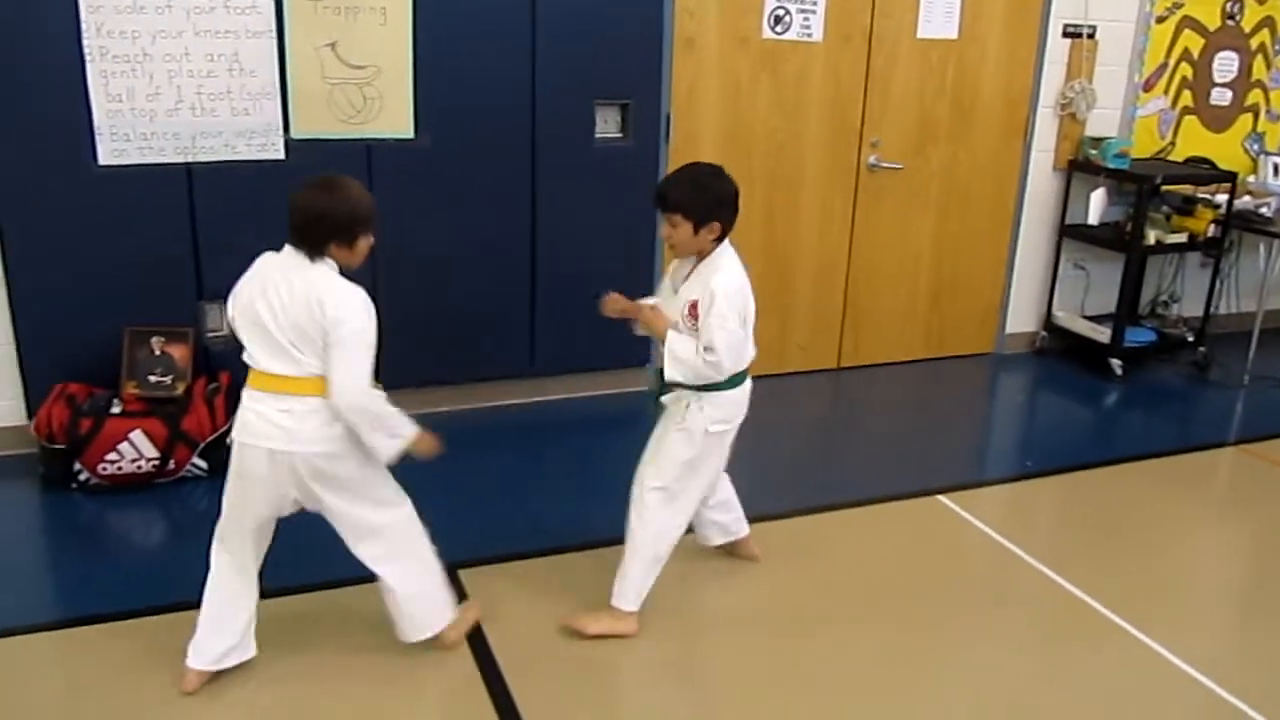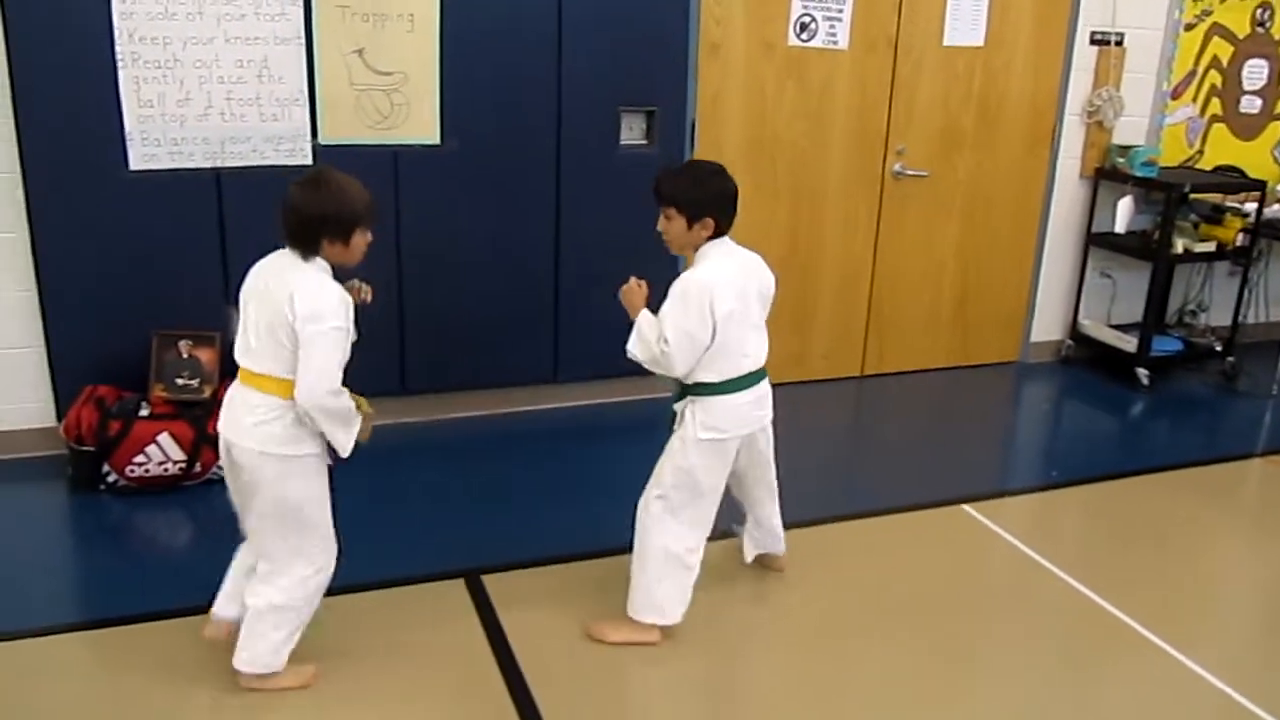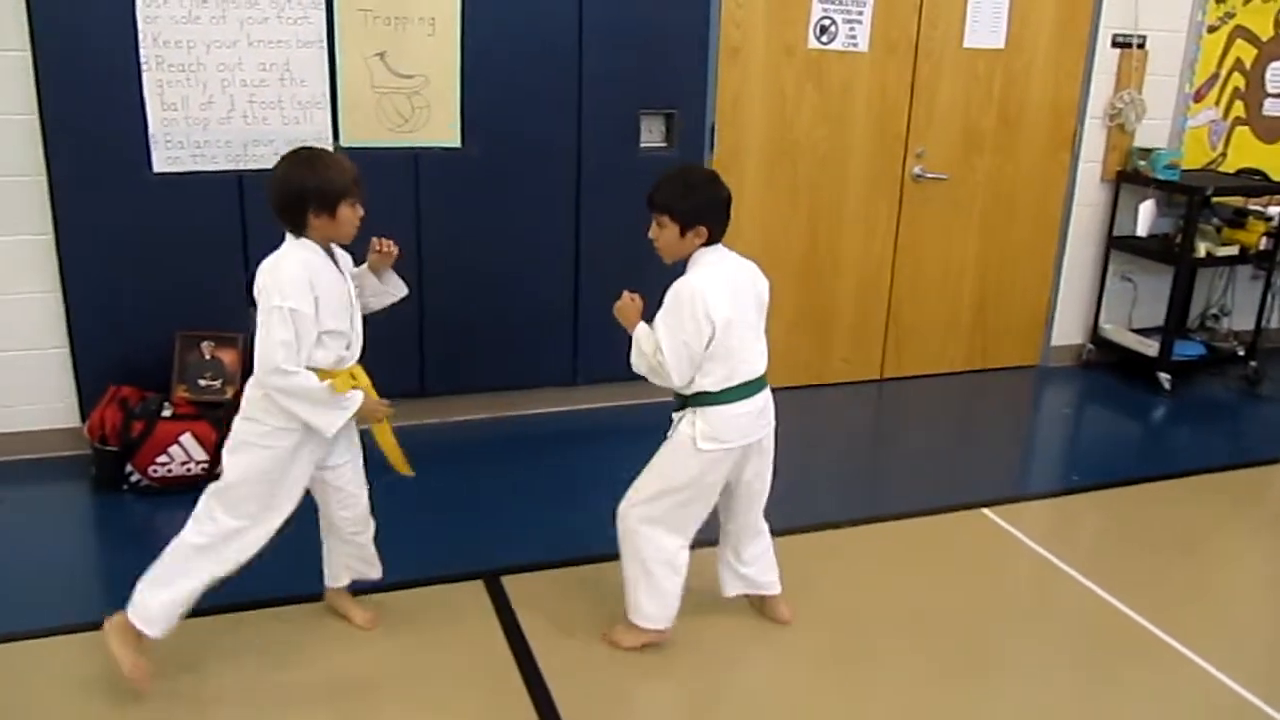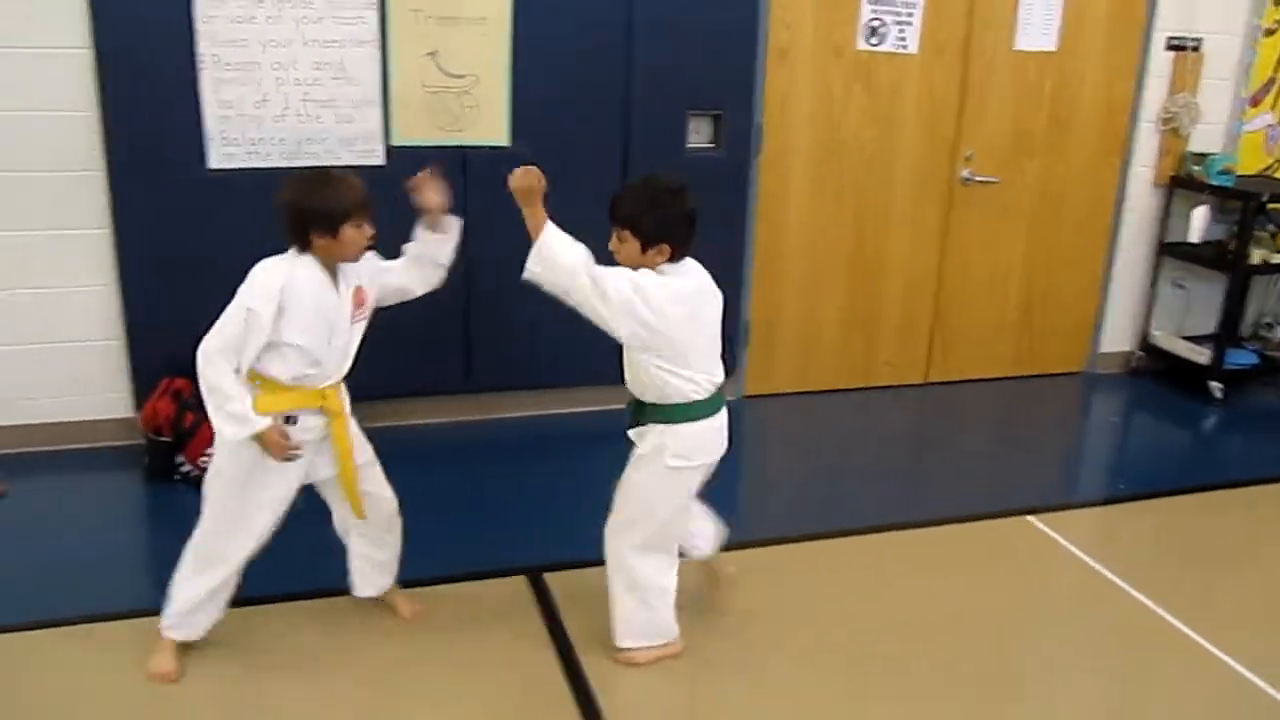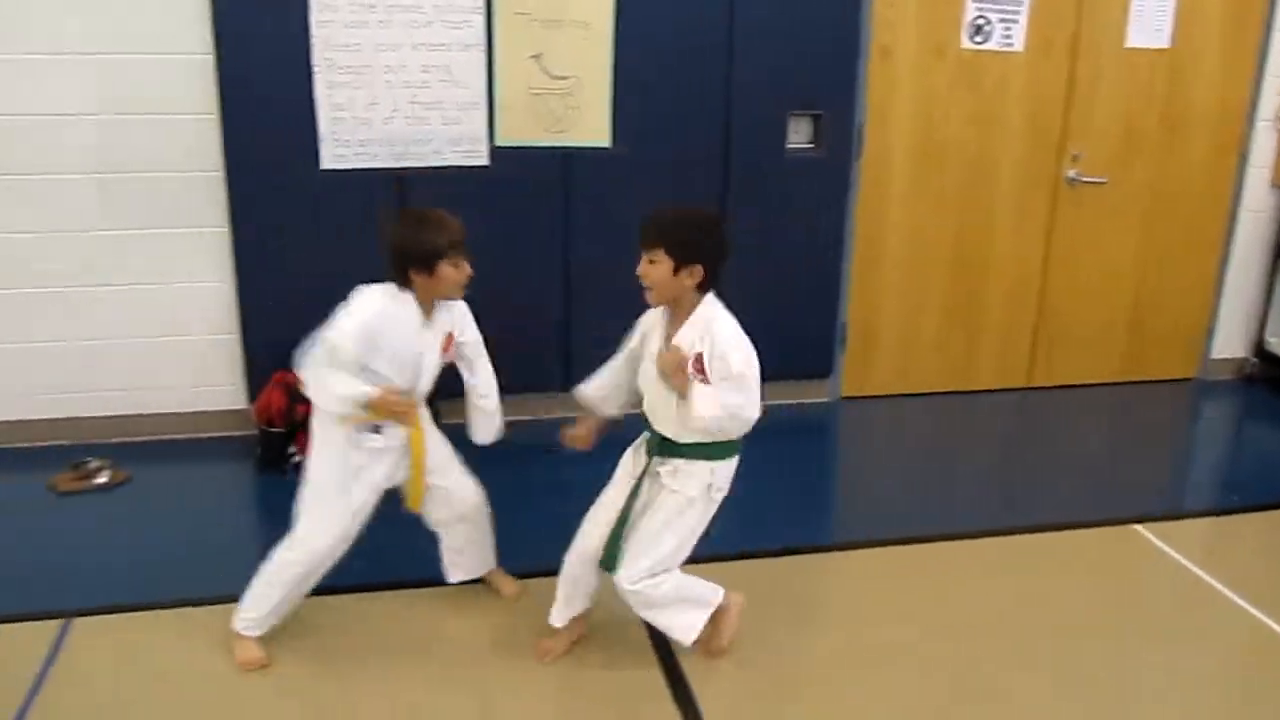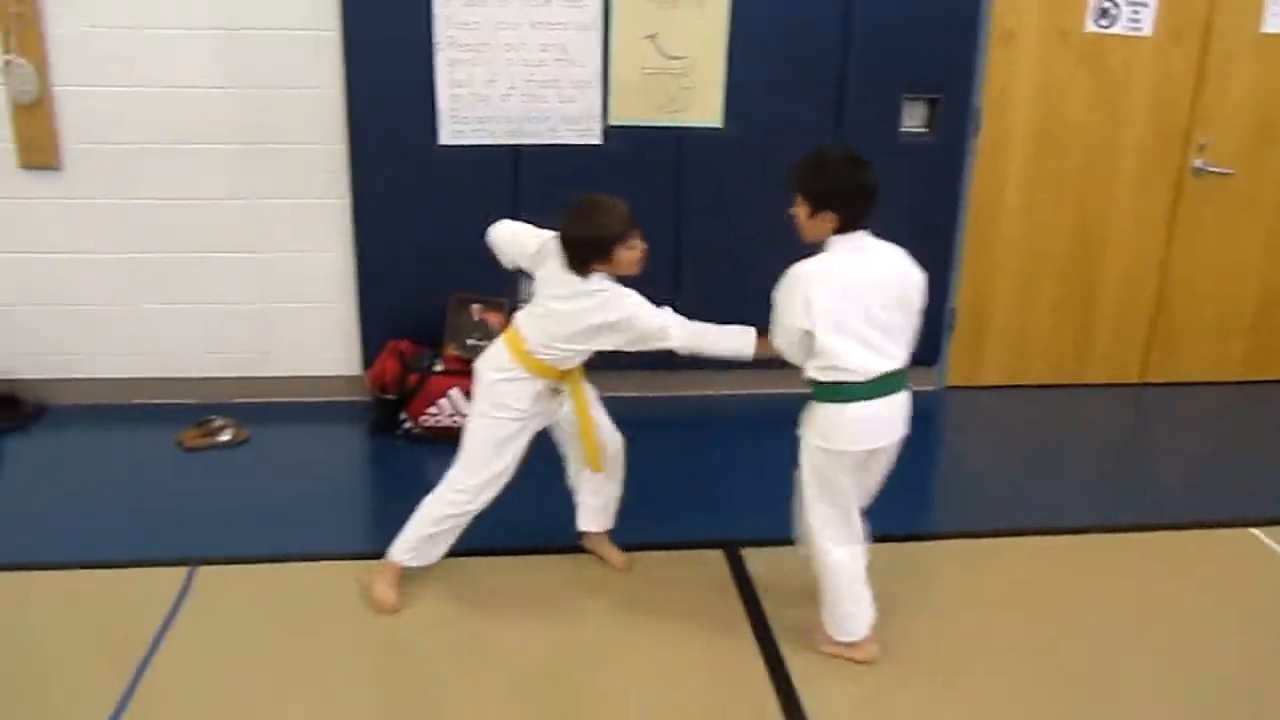
dt=0.3s
person 1, frame 1
left shoulder: (261, 271)
right shoulder: (349, 301)
right elbow: (354, 395)
right wrist: (407, 435)
left hip: (256, 426)
right hip: (320, 436)
left knee: (237, 543)
right knee: (390, 523)
left ankle: (205, 658)
right ankle: (436, 620)
person 1, frame 2
left shoulder: (266, 269)
right shoulder: (326, 299)
right elbow: (317, 393)
right wrist: (353, 424)
left hip: (240, 417)
right hip: (283, 436)
left knee: (271, 538)
right knee: (305, 557)
left ankle: (229, 614)
right ankle: (260, 664)
person 1, frame 3
left shoulder: (331, 258)
right shoulder: (286, 274)
left elbow: (355, 300)
right elbow: (277, 372)
left wrist: (377, 270)
right wrist: (353, 404)
left hip: (328, 412)
right hip: (278, 421)
left knee: (351, 507)
right knee: (230, 526)
left ankle: (340, 587)
right ankle: (132, 624)
person 1, frame 4
left shoulder: (360, 271)
right shoulder: (273, 281)
left elbow: (418, 274)
right elbow: (215, 358)
left wrist: (436, 219)
right wrist: (255, 428)
left hip: (328, 421)
right hip: (264, 424)
left knee: (375, 505)
right knee: (223, 535)
left ankle: (381, 584)
right ankle: (174, 635)
person 1, frame 5
left shoulder: (453, 310)
right shoulder: (371, 307)
left elbow: (476, 363)
right elbow: (314, 363)
left wrist: (487, 424)
right wrist: (366, 400)
left hip: (407, 427)
right hip: (351, 436)
left knee: (464, 500)
right knee: (318, 539)
left ankle: (481, 568)
right ankle: (247, 627)
person 1, frame 6
left shoulder: (558, 253)
right shoulder: (613, 306)
left elbow: (502, 233)
right elbow: (680, 333)
left wrist: (545, 255)
right wrist: (755, 341)
left hip: (557, 377)
right hip: (513, 386)
left knee: (604, 446)
right knee: (471, 484)
left ankle: (594, 532)
right ankle: (393, 565)
person 2, frame 1
left shoulder: (722, 285)
right shoulder: (691, 264)
left elbow: (714, 362)
right elbow: (671, 310)
left wrist: (662, 334)
right wrist: (634, 311)
left hip: (707, 404)
right hip: (716, 397)
left knee: (656, 495)
right knee: (700, 475)
left ankle: (624, 609)
right ankle: (734, 537)
person 2, frame 2
left shoulder: (695, 283)
right shoulder: (753, 265)
left elbow: (670, 358)
left wrist: (640, 313)
left hip: (714, 412)
right hip: (754, 396)
left knee: (666, 507)
right knee: (753, 484)
left ankle: (647, 619)
right ankle: (769, 549)
person 2, frame 3
left shoulder: (690, 291)
right shoulder: (747, 272)
left elbow: (668, 370)
left wrist: (636, 325)
right wrist: (657, 325)
left hip: (712, 422)
right hip: (755, 407)
left knee: (645, 512)
right knee: (743, 510)
left ankle: (650, 619)
right ankle: (766, 593)
person 2, frame 4
left shoulder: (654, 295)
right shoulder: (692, 277)
left elbow: (582, 278)
left wrist: (532, 208)
left hip: (676, 435)
right hip: (700, 420)
left knee: (635, 537)
right knee: (669, 506)
left ankle: (653, 635)
right ankle: (702, 545)
person 2, frame 5
left shoulder: (725, 337)
right shoulder: (657, 321)
left elbow: (739, 416)
right elbow: (624, 368)
left wrist: (684, 385)
right wrist: (593, 415)
left hip: (699, 471)
right hip: (652, 454)
left knee: (636, 574)
right knee: (594, 539)
left ankle: (717, 607)
right ankle: (568, 621)
person 2, frame 6
left shoulder: (805, 278)
right shoulder: (903, 265)
left elbow: (793, 349)
right elbow: (904, 332)
left hip: (838, 416)
right hip: (893, 404)
left knee: (830, 526)
right knee: (836, 505)
left ankle: (851, 634)
right ankle: (845, 602)
